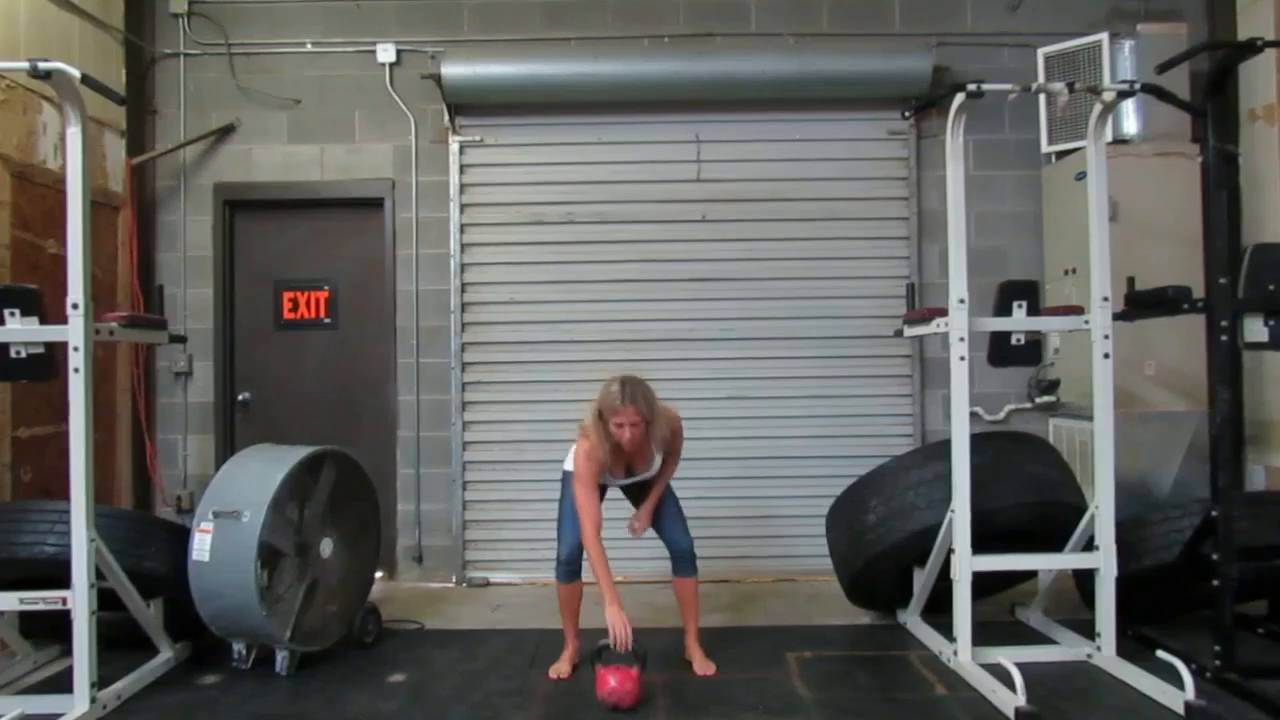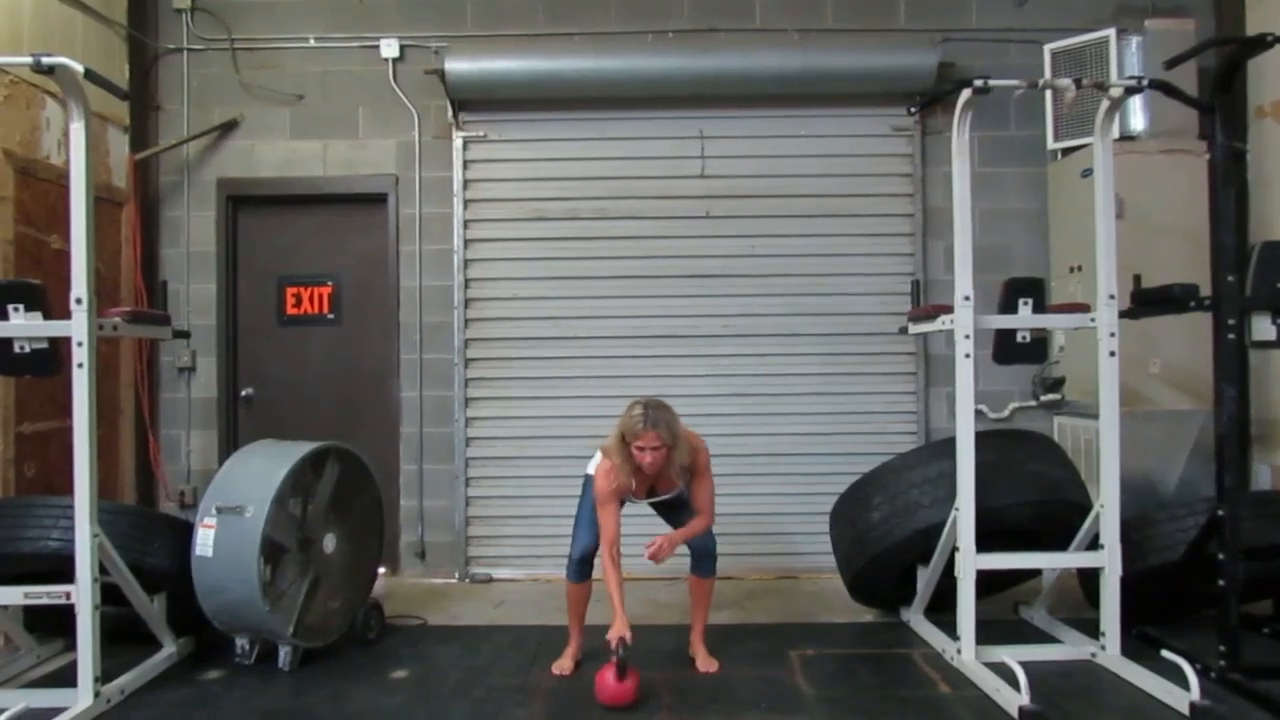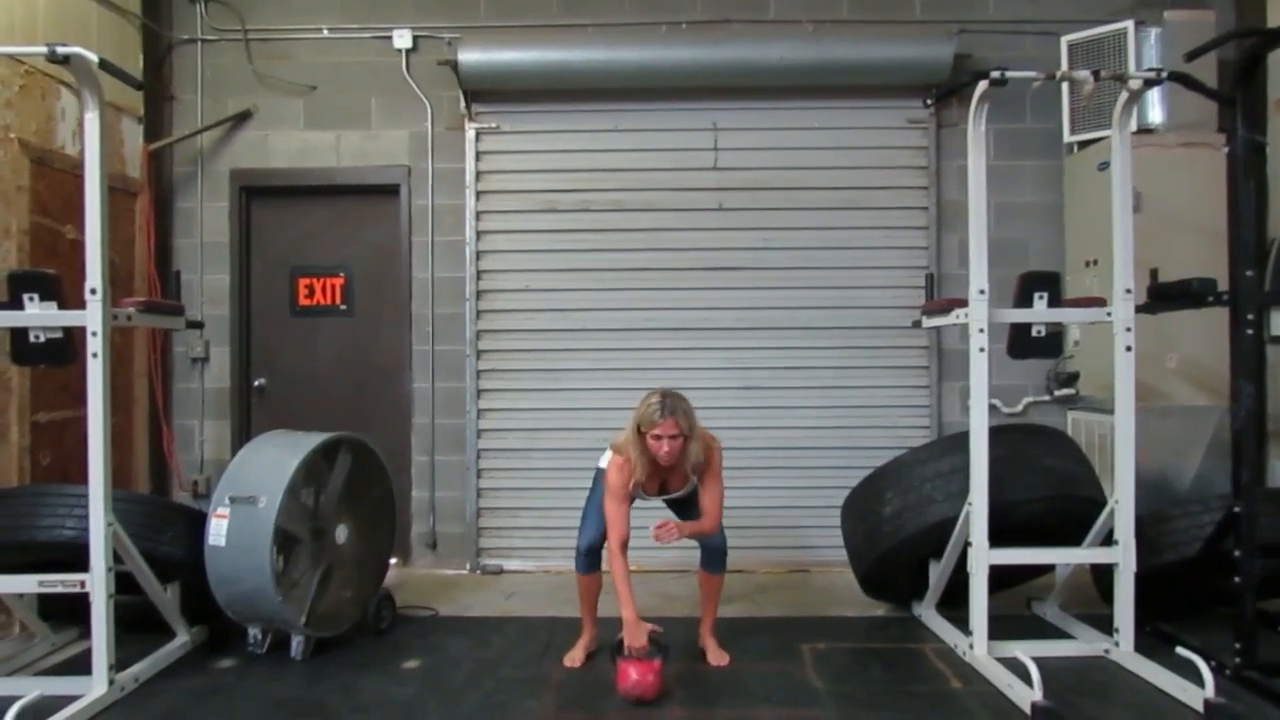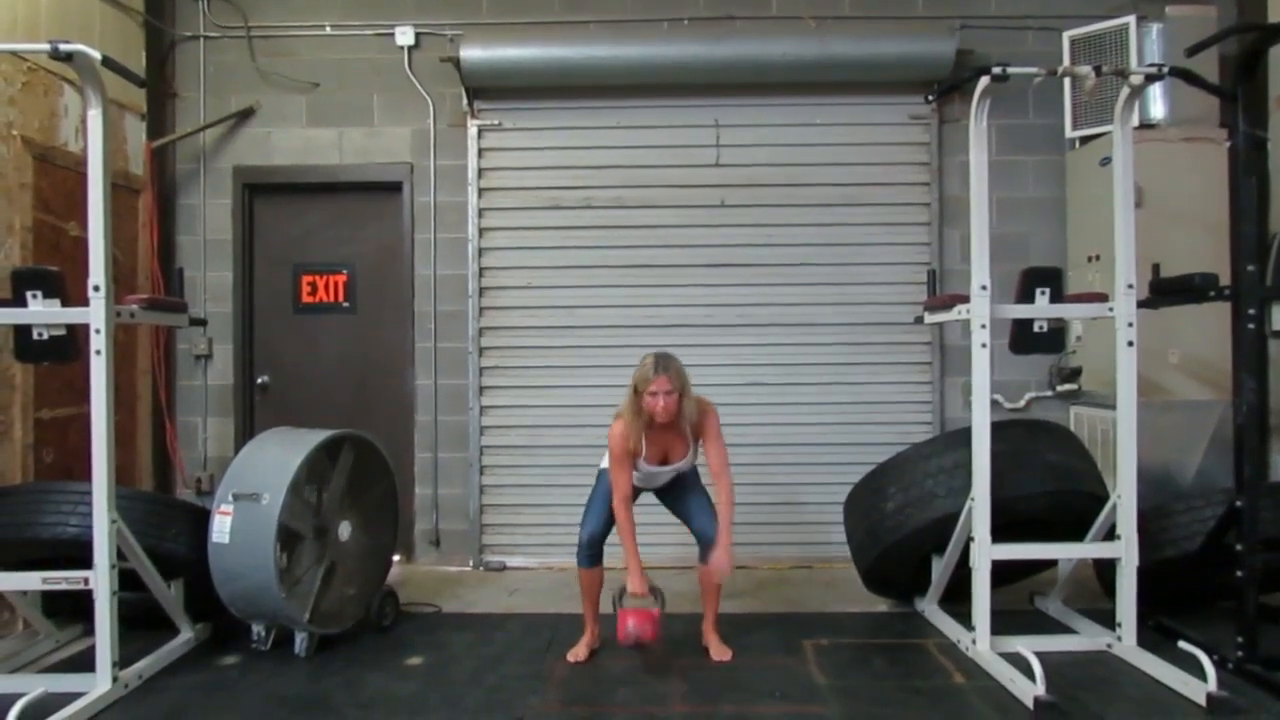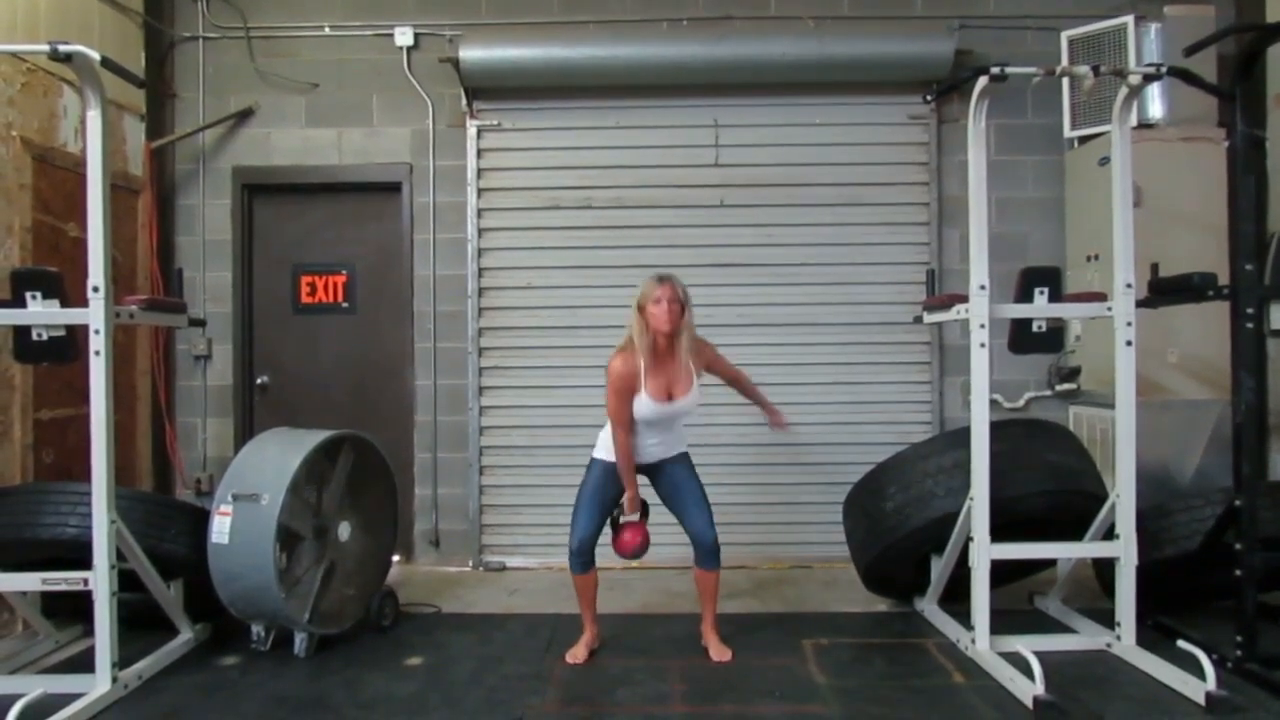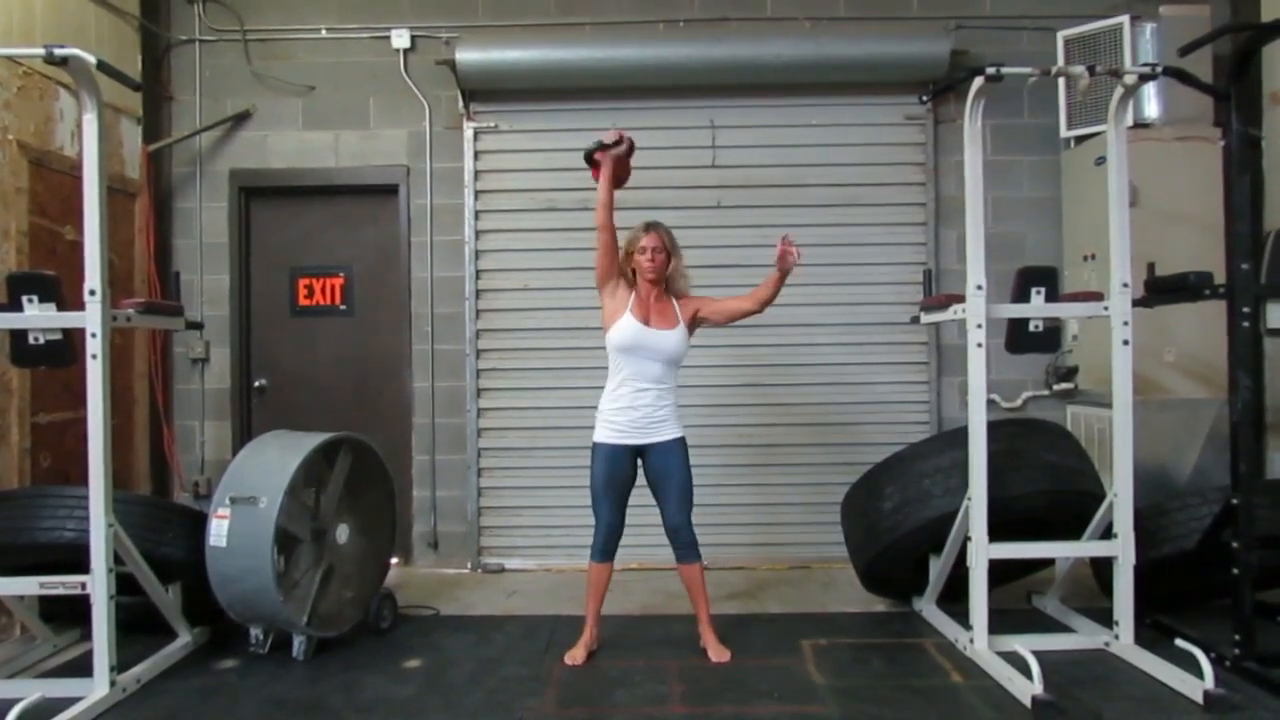
dt=0.7s
person 1, frame 1
left shoulder: (668, 424)
right shoulder: (589, 447)
left elbow: (671, 459)
right elbow: (589, 531)
left wrist: (650, 504)
right wrist: (611, 604)
left hip: (645, 481)
right hip: (584, 475)
left knee: (682, 546)
right knee: (568, 554)
left ankle: (693, 646)
right ankle: (570, 648)
person 1, frame 2
left shoulder: (694, 452)
right shoulder: (609, 469)
left elbow: (705, 515)
right elbow: (609, 548)
left wrist: (674, 538)
right wrist: (619, 617)
left hip: (671, 489)
right hip: (616, 482)
left knee: (705, 549)
right knee: (581, 554)
left ankle: (697, 642)
right ankle: (573, 645)
person 1, frame 3
left shoulder: (707, 450)
right shoulder: (622, 461)
left elbow: (712, 520)
right elbow: (617, 547)
left wrist: (684, 528)
right wrist: (630, 619)
left hip: (682, 486)
right hip: (618, 475)
left knee: (716, 544)
right knee: (588, 545)
left ankle: (707, 634)
right ankle: (588, 635)
person 1, frame 4
left shoulder: (701, 414)
right shoulder: (624, 428)
left elbow: (721, 477)
right elbow: (621, 502)
left wrist: (724, 542)
right wrist: (634, 570)
left hip: (677, 477)
right hip: (623, 476)
left knee: (711, 538)
right knee: (590, 538)
left ankle: (710, 631)
right ankle: (591, 632)
person 1, frame 5
left shoulder: (697, 352)
right shoulder: (624, 363)
left elbow: (735, 378)
right elbow: (623, 436)
left wrist: (767, 407)
right wrist: (631, 490)
left hip: (669, 458)
right hip: (614, 458)
left knee: (706, 539)
right knee: (580, 544)
left ankle: (709, 630)
right ankle: (589, 632)
person 1, frame 6
left shoulder: (687, 309)
right shoulder: (616, 296)
left elbow: (753, 303)
right elbow: (603, 230)
left wrist: (780, 272)
right wrist: (606, 169)
left hip: (664, 437)
right hip: (613, 436)
left knee: (681, 531)
right knee: (606, 535)
left ankle: (706, 631)
right ankle: (589, 633)
